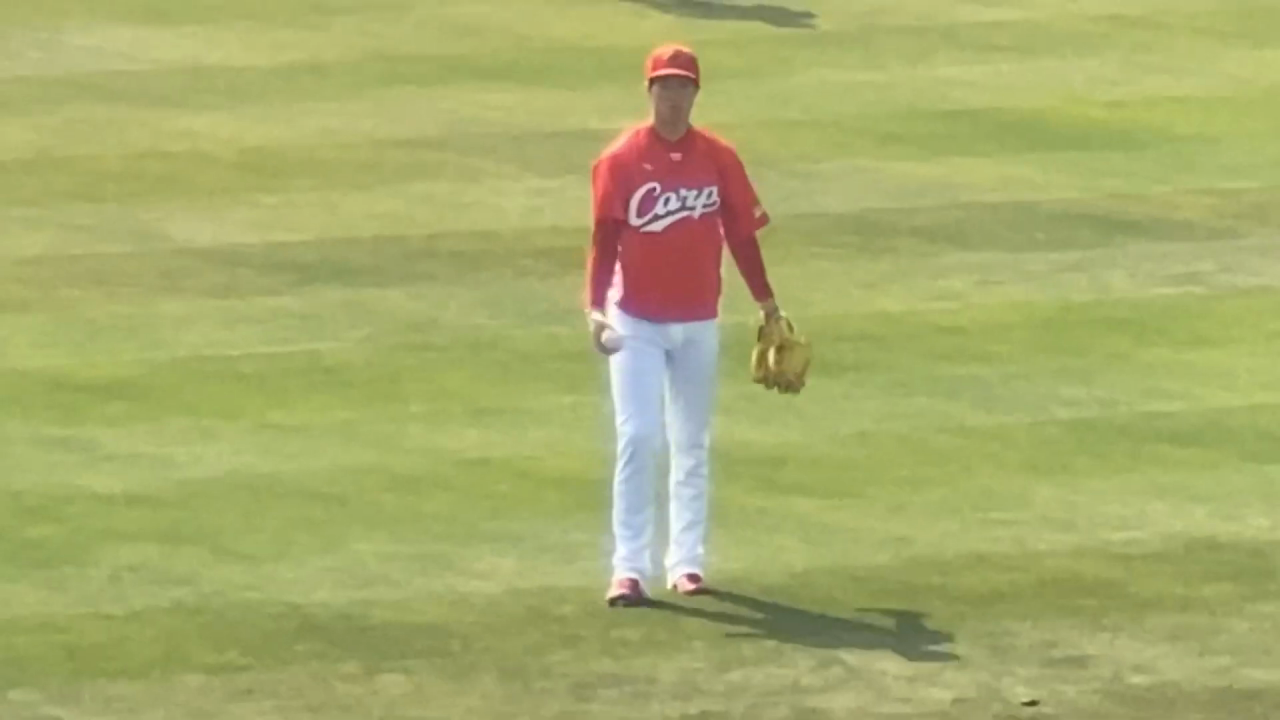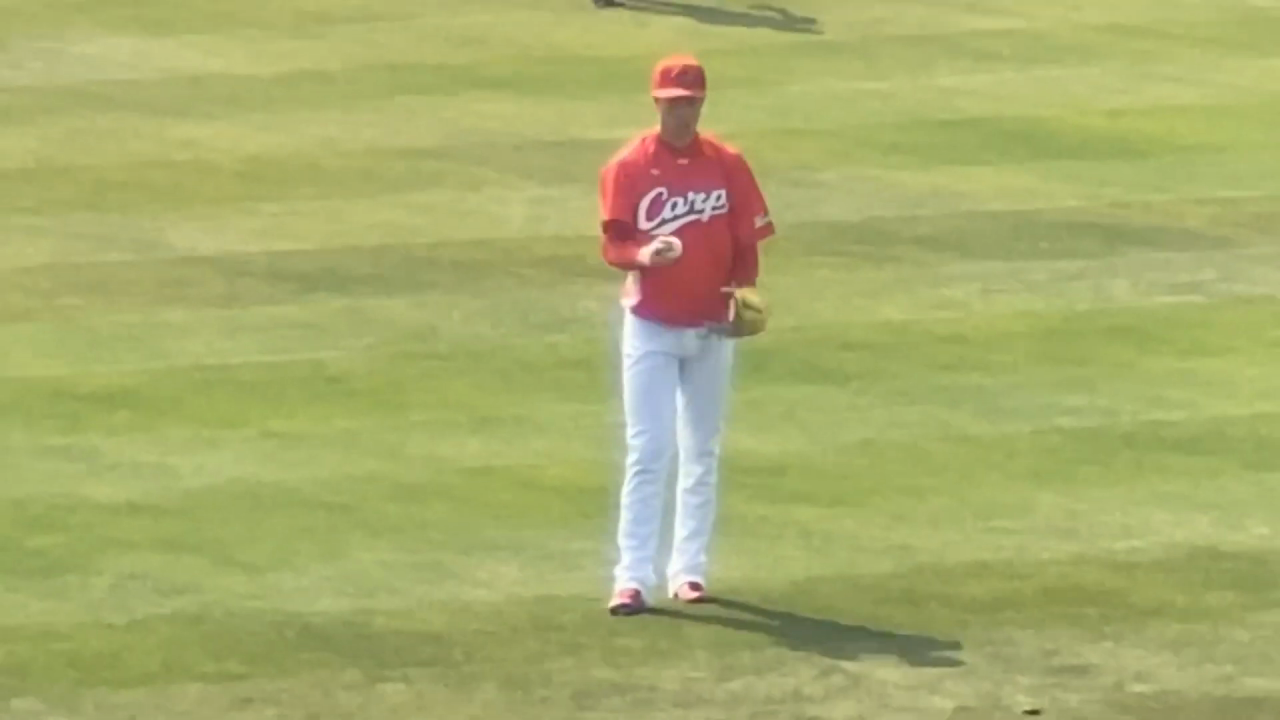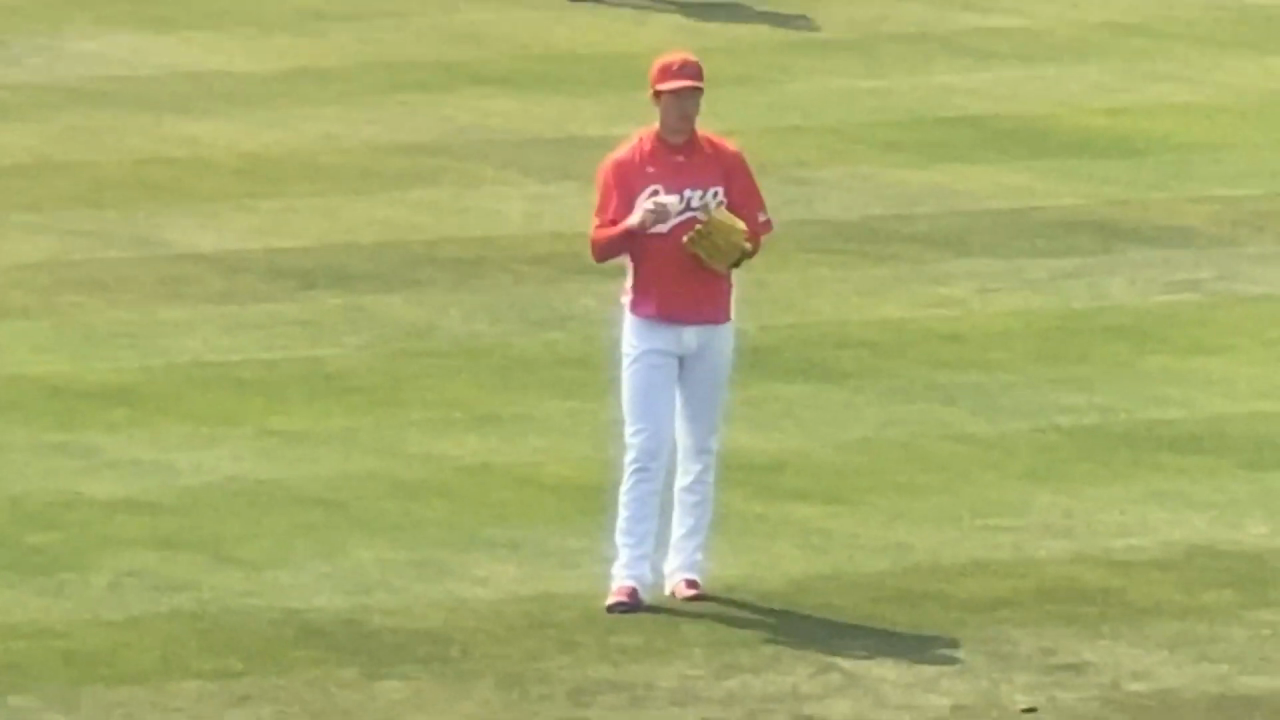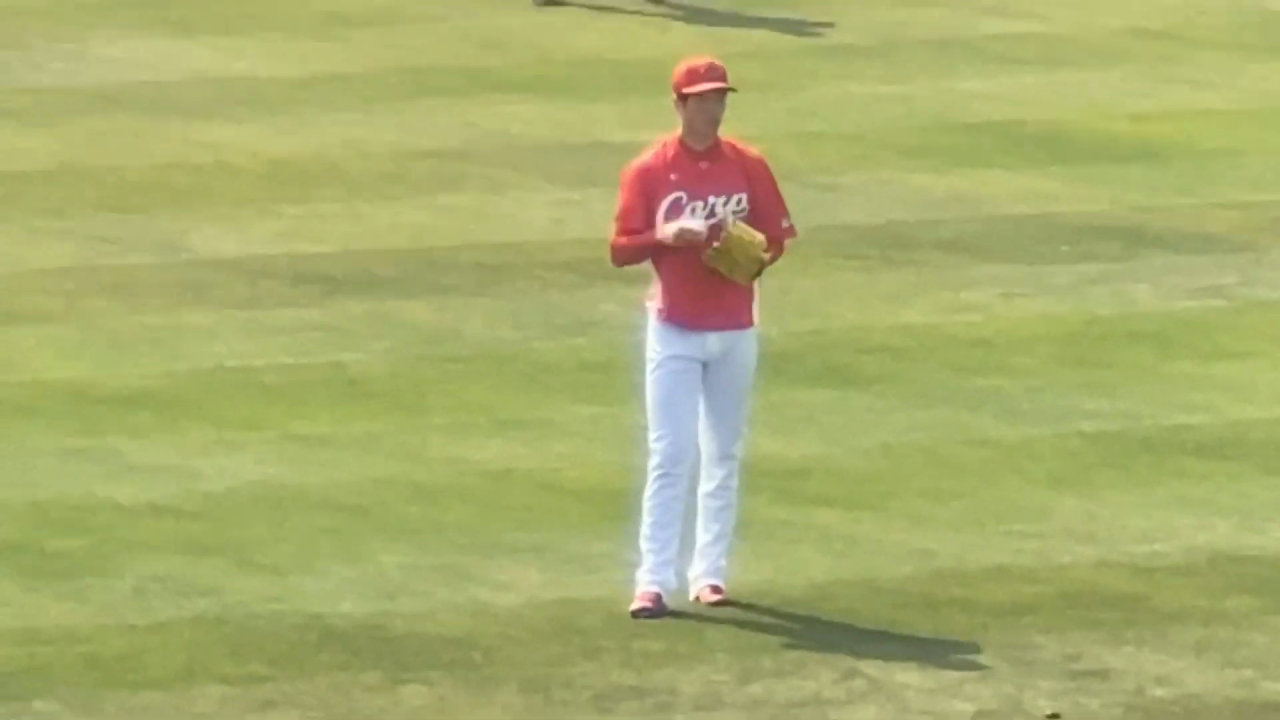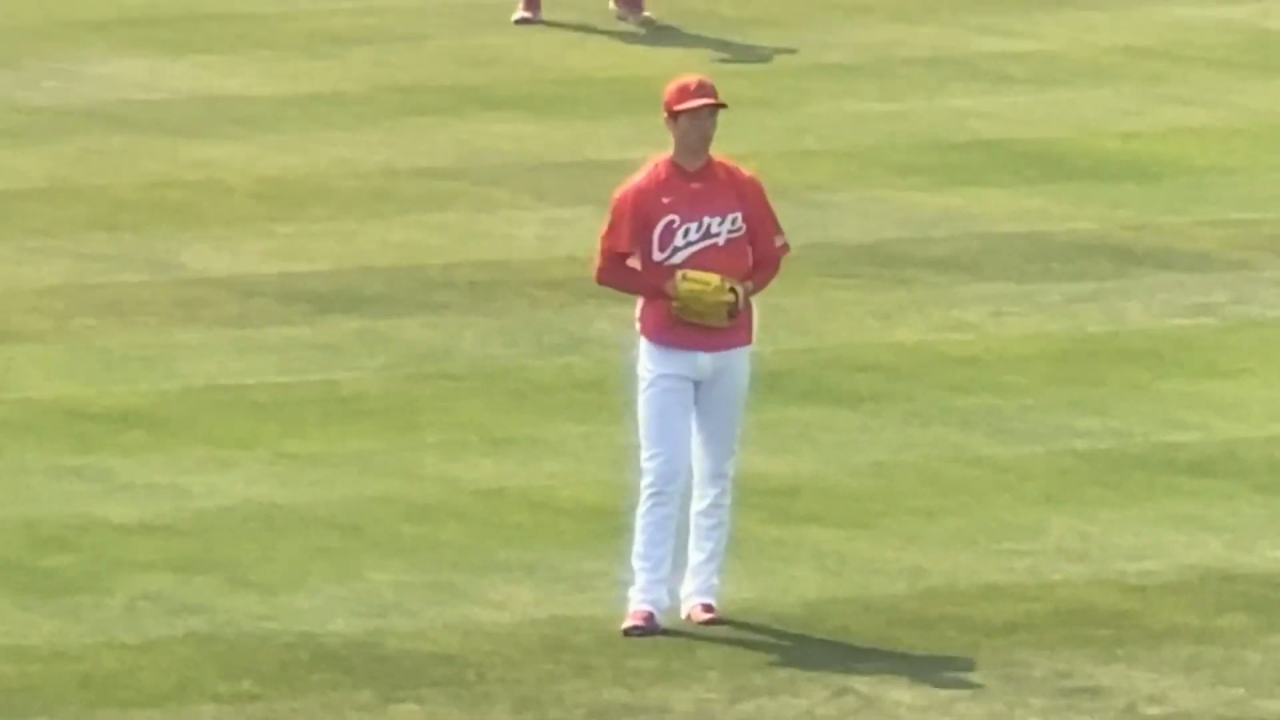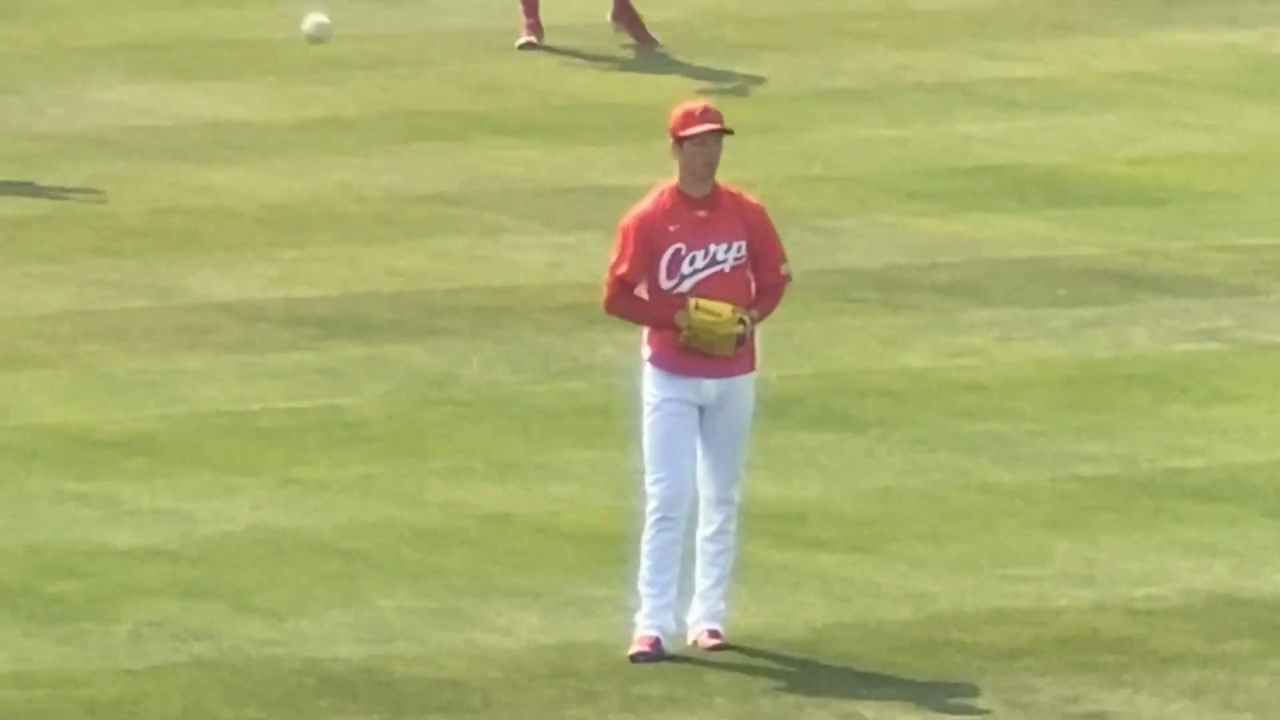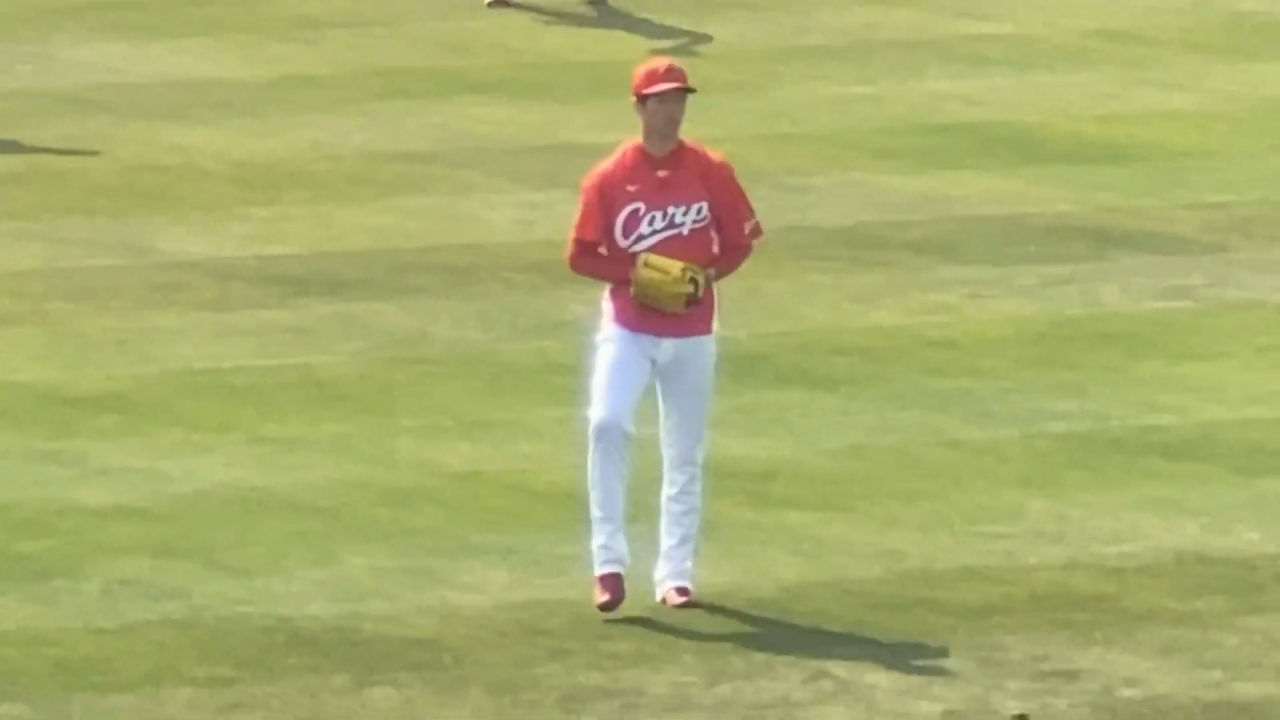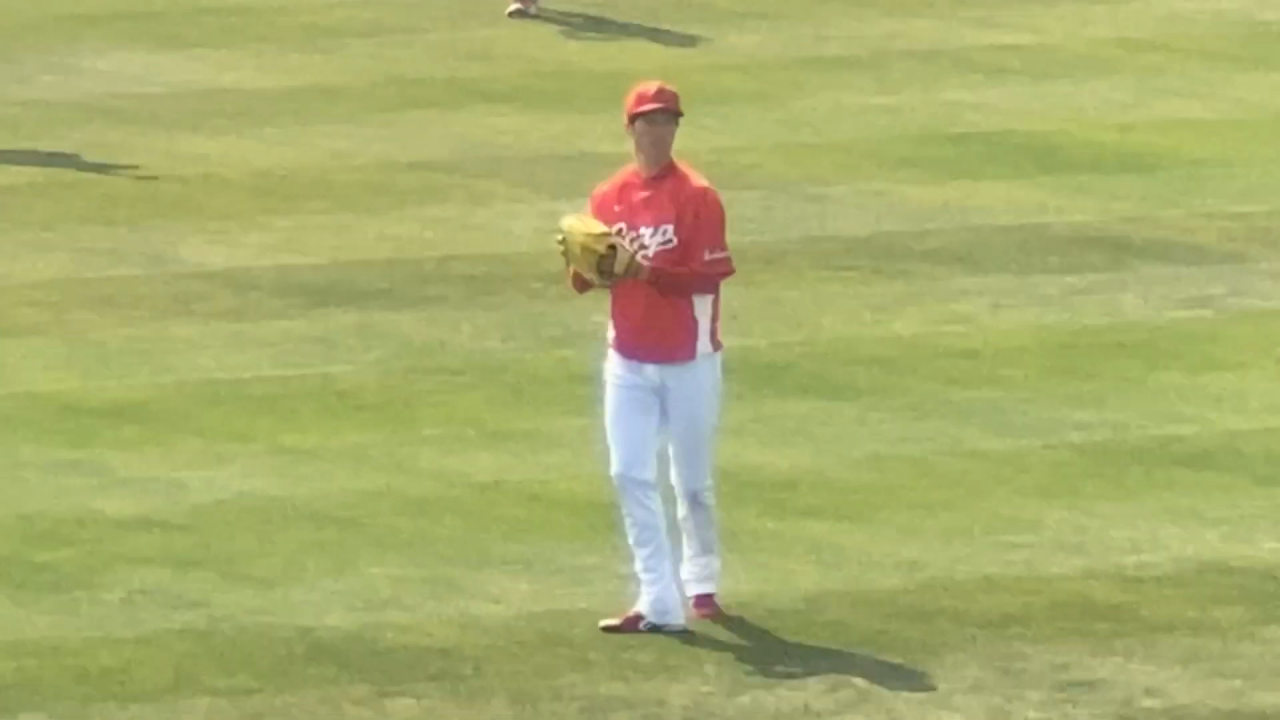
dt=0.4s
person 1, frame 1
left shoulder: (719, 157)
right shoulder: (618, 160)
left elbow: (741, 235)
right elbow: (604, 240)
left wrist: (766, 304)
right wrist: (596, 306)
left hip: (699, 322)
right hip: (637, 321)
left knee: (692, 445)
right knee: (638, 440)
left ankle: (686, 561)
right ankle: (630, 566)
person 1, frame 2
left shoulder: (728, 163)
right shoulder: (627, 166)
left elbow: (748, 242)
right elbow: (611, 248)
left wrist: (746, 289)
right wrist: (644, 256)
left hip: (713, 327)
right hip: (650, 327)
left knee: (701, 453)
right knee: (648, 452)
left ankle: (689, 570)
right ankle: (633, 576)
person 1, frame 3
left shoulder: (727, 159)
right shoulder: (624, 164)
left elbow: (754, 236)
right elbow: (600, 247)
right wrist: (636, 223)
left hip: (712, 325)
right hip: (649, 325)
left knee: (700, 450)
right knee: (646, 449)
left ankle: (686, 567)
right ankle: (630, 574)
person 1, frame 4
left shoulder: (749, 165)
right shoulder: (647, 170)
left elbow: (776, 239)
right elbow: (620, 250)
right wrist: (664, 237)
left hip: (736, 330)
right hip: (674, 330)
left knee: (724, 455)
right knee: (670, 453)
left ankle: (710, 573)
right ankle: (654, 579)
person 1, frame 5
left shoulder: (742, 186)
right shoulder: (640, 192)
left elbow: (771, 257)
right elbow: (608, 269)
left wrist: (744, 289)
right wrist: (665, 287)
left hip: (730, 349)
right hip: (666, 351)
left knee: (716, 474)
right knee: (663, 473)
left ankle: (701, 592)
right ankle: (647, 599)
person 1, frame 6
left shoulder: (747, 212)
right shoulder: (647, 218)
left elbow: (774, 283)
right elbow: (617, 298)
left wrist: (750, 318)
right wrist: (678, 317)
left hip: (734, 376)
right hip: (671, 377)
left knee: (722, 499)
right knee: (668, 499)
left ankle: (708, 617)
right ankle: (653, 624)
person 1, frame 7
left shoulder: (712, 170)
right shoulder: (608, 177)
left elbow: (741, 241)
right elbow: (580, 256)
left wrist: (706, 275)
right wrist: (632, 274)
left hip: (692, 334)
right hip: (627, 329)
left knee: (685, 457)
right knee: (606, 422)
left ankle: (675, 574)
right ankle: (609, 558)
person 1, frame 8
left shoulder: (696, 195)
right shoulder: (607, 196)
left elbow: (710, 277)
right elbow: (582, 278)
left wrist: (642, 269)
left hip: (688, 360)
right hip: (626, 360)
left knee: (693, 480)
right knee: (629, 476)
left ankle: (699, 579)
right ankle: (659, 602)
